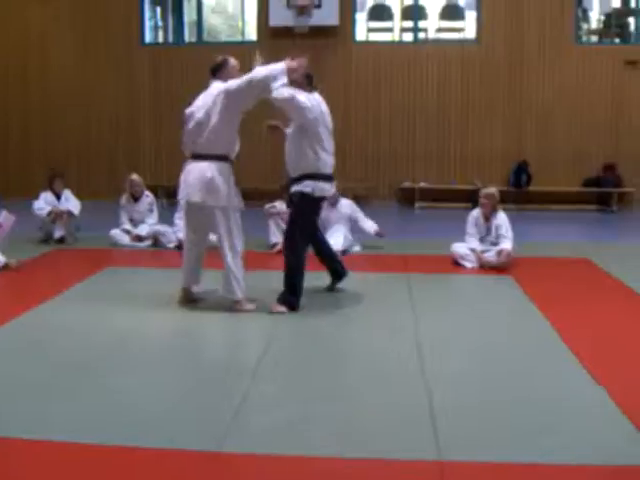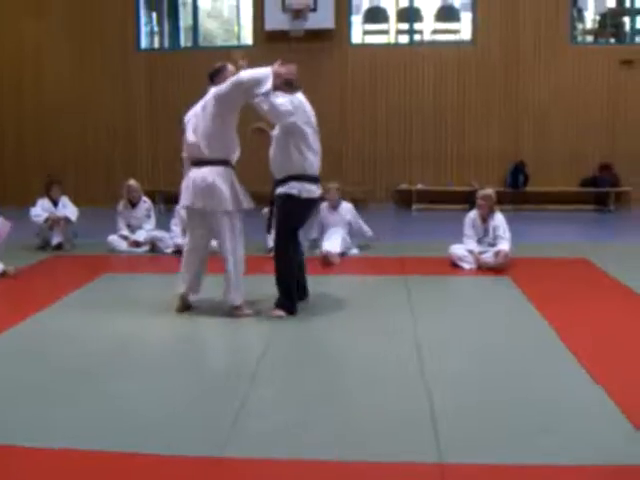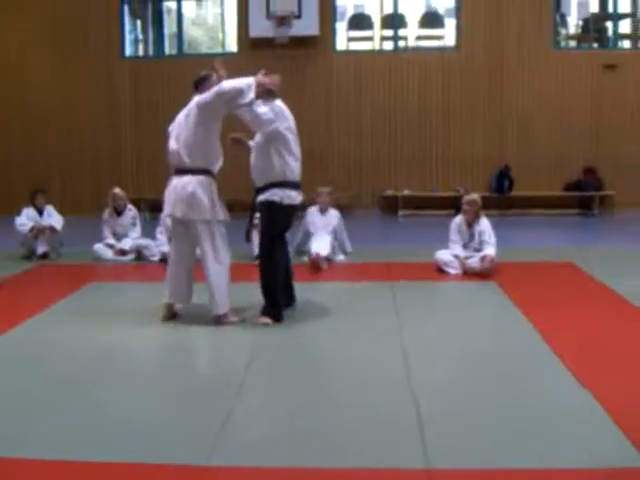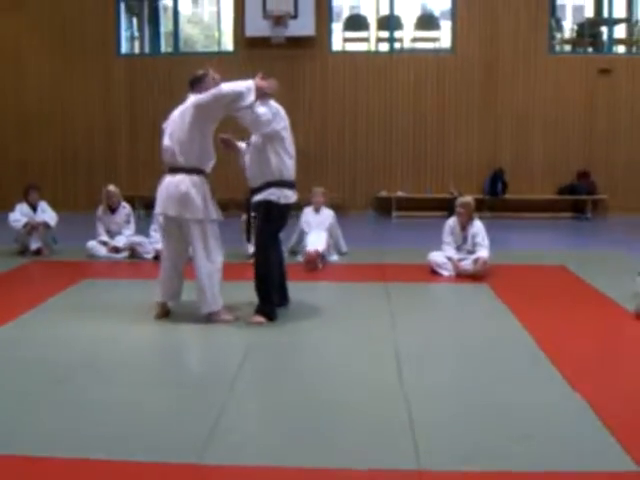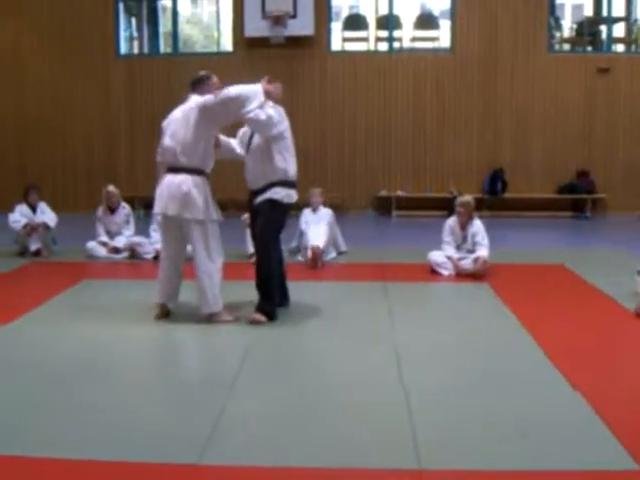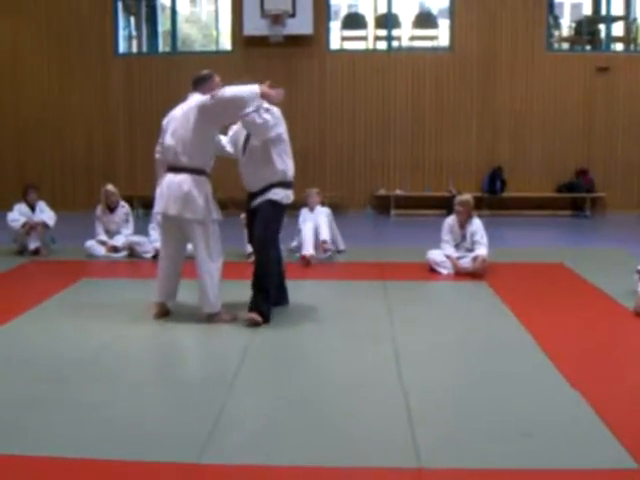
dt=0.2s
person 1, frame 1
left shoulder: (200, 101)
right shoulder: (227, 92)
left elbow: (188, 140)
right elbow: (254, 81)
right wrist: (287, 67)
left hip: (195, 170)
right hip: (215, 173)
left knee: (195, 237)
right knee: (231, 240)
left ankle: (187, 290)
right ankle: (238, 298)
person 1, frame 2
left shoulder: (196, 109)
right shoulder: (220, 97)
left elbow: (187, 150)
right elbow: (241, 81)
right wrist: (273, 72)
left hip: (195, 177)
right hip: (218, 178)
left knee: (196, 244)
right knee: (232, 245)
left ankle: (184, 297)
right ankle: (236, 303)
person 1, frame 3
left shoulder: (182, 116)
right shoulder: (204, 106)
right elbow: (225, 91)
right wrist: (256, 82)
left hip: (178, 187)
right hip: (199, 187)
left knee: (180, 253)
right knee: (216, 254)
left ankle: (170, 306)
right ankle: (221, 310)
person 1, frame 4
left shoulder: (176, 114)
right shoulder: (200, 105)
right elbow: (224, 94)
right wrist: (255, 85)
left hip: (171, 185)
right hip: (191, 187)
left knee: (173, 251)
right knee: (208, 252)
left ankle: (164, 304)
right ankle: (213, 309)
person 1, frame 5
left shoulder: (175, 114)
right shoulder: (204, 107)
left elbow: (162, 155)
right elbow: (229, 97)
right wrist: (262, 89)
left hip: (169, 185)
right hip: (192, 187)
left knee: (171, 251)
right knee: (208, 252)
left ankle: (163, 304)
right ankle: (213, 309)
person 1, frame 6
left shoulder: (175, 112)
right shoulder: (204, 106)
left elbow: (160, 153)
right elbow: (226, 96)
right wrist: (261, 92)
left hip: (169, 185)
right hip: (192, 186)
left knee: (170, 250)
right knee: (208, 251)
left ankle: (162, 303)
right ankle: (212, 309)
person 2, frame 1
left shoulder: (310, 103)
right shoulder: (307, 105)
left elbow: (282, 96)
right wrist: (283, 132)
left hip: (311, 184)
right hip: (309, 182)
left knee: (294, 239)
right knee: (309, 232)
left ankle: (289, 299)
right ankle: (337, 271)
person 2, frame 2
left shoulder: (295, 104)
right shoulder: (293, 106)
left elbow: (266, 102)
right wrist: (271, 136)
left hip: (297, 186)
right hip: (296, 184)
left knee: (284, 243)
right knee: (290, 238)
left ankle: (287, 303)
right ankle: (298, 289)
person 2, frame 3
left shoulder: (276, 111)
right shoulder: (272, 114)
left elbow: (249, 111)
right wrist: (248, 144)
left hip: (279, 194)
right hip: (277, 192)
left knee: (269, 250)
right knee: (276, 246)
left ankle: (273, 310)
right ankle: (286, 297)
person 2, frame 4
left shoulder: (272, 111)
right shoulder: (265, 116)
left elbow: (248, 113)
left hip: (275, 193)
right hip: (268, 192)
left knee: (264, 248)
right knee: (269, 246)
left ankle: (267, 308)
right ankle: (279, 297)
person 2, frame 5
left shoulder: (274, 113)
right shoulder: (252, 125)
left elbow: (259, 120)
right elbow: (240, 149)
right wrist: (218, 140)
left hip: (277, 192)
right hip: (261, 192)
left knee: (265, 246)
right knee: (267, 245)
left ankle: (267, 307)
right ankle: (279, 296)
person 2, frame 6
left shoulder: (271, 114)
right shoulder: (244, 123)
left elbow: (258, 125)
right elbow: (228, 145)
left hip: (274, 192)
right hip: (256, 193)
left knee: (264, 245)
right knee: (263, 245)
left ankle: (259, 306)
right ankle: (277, 295)
